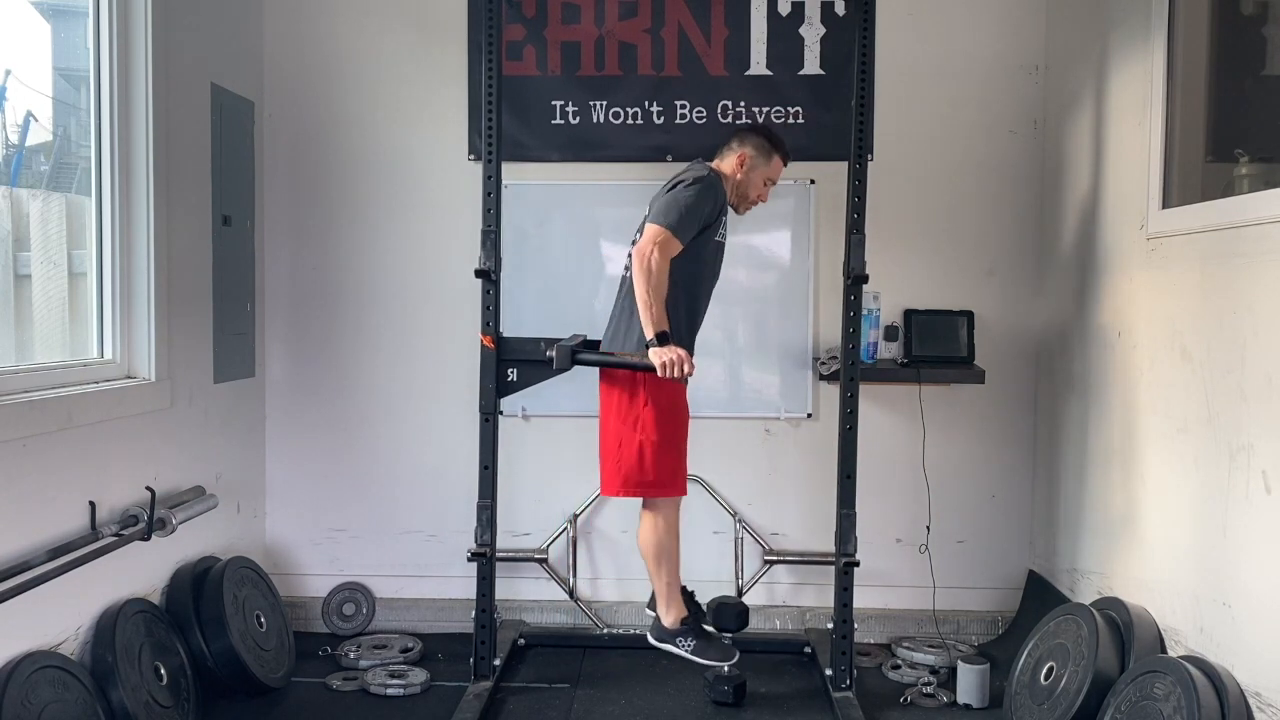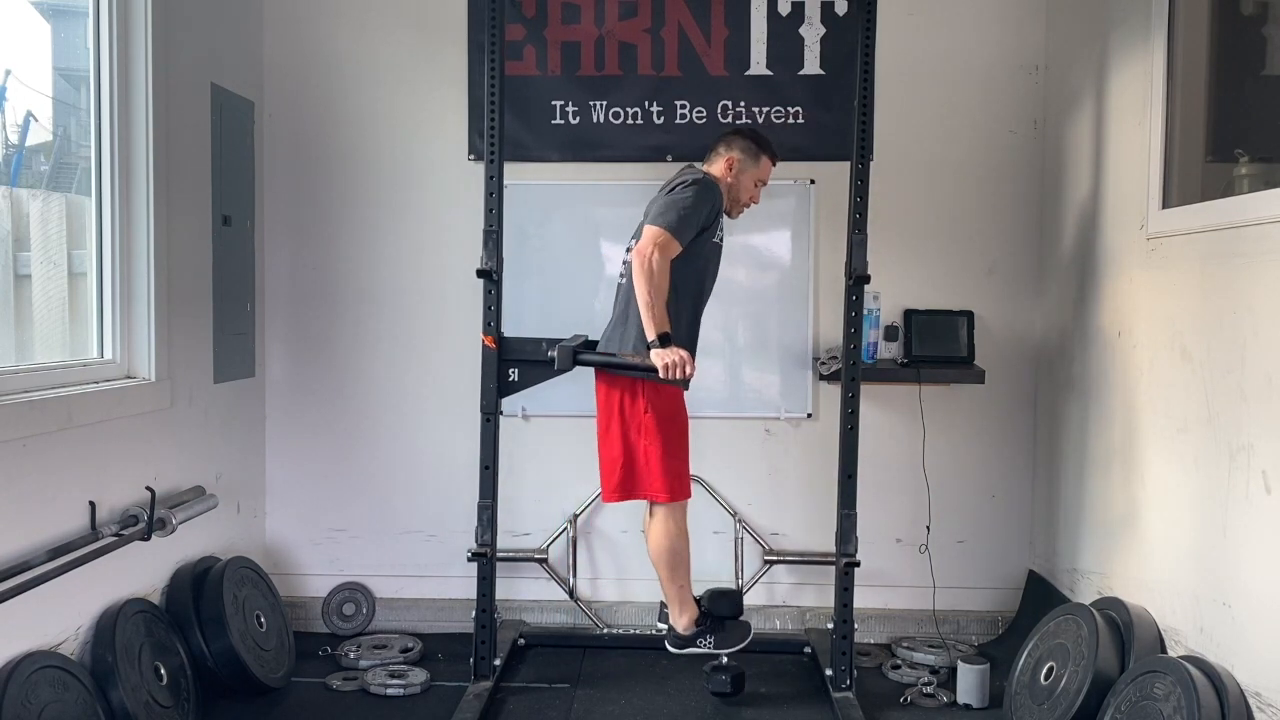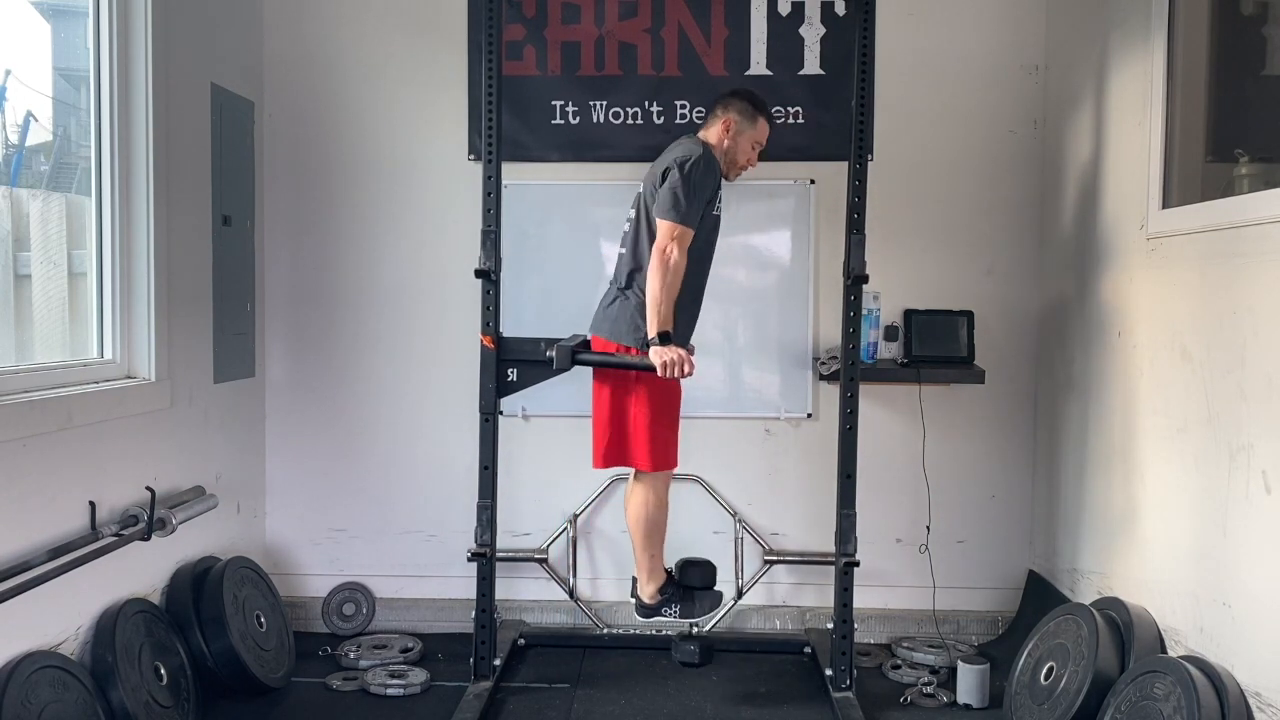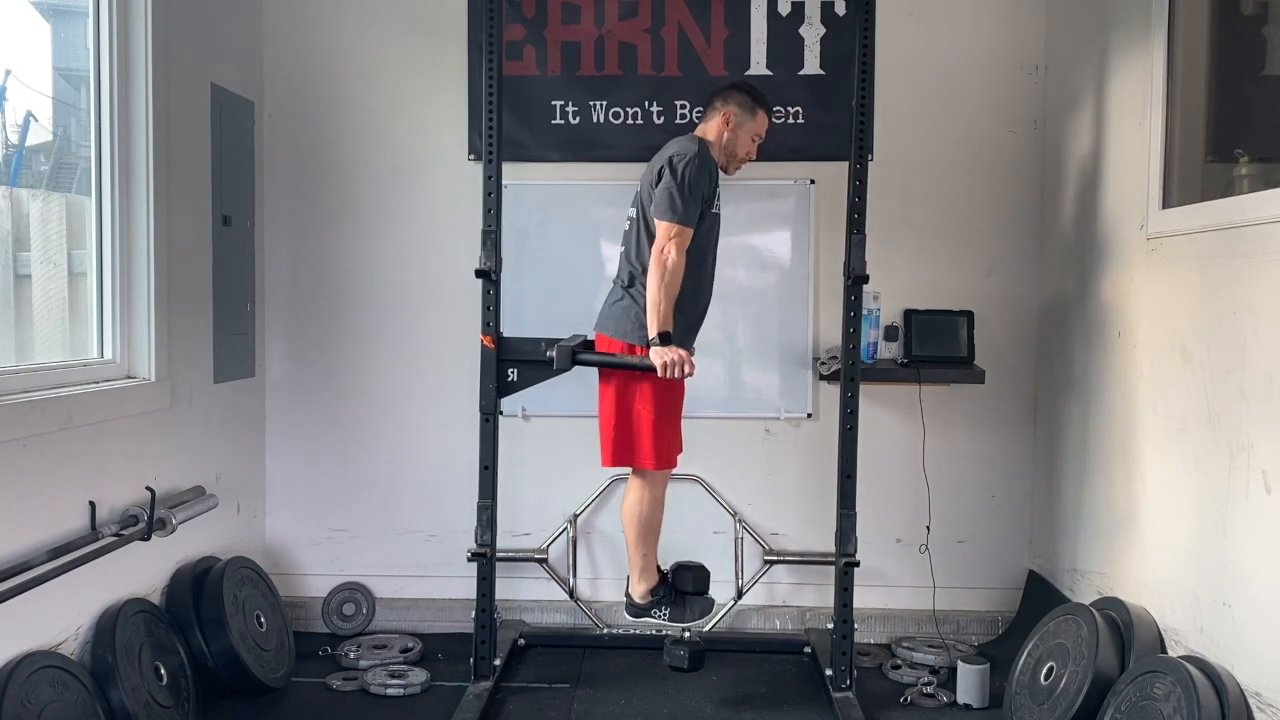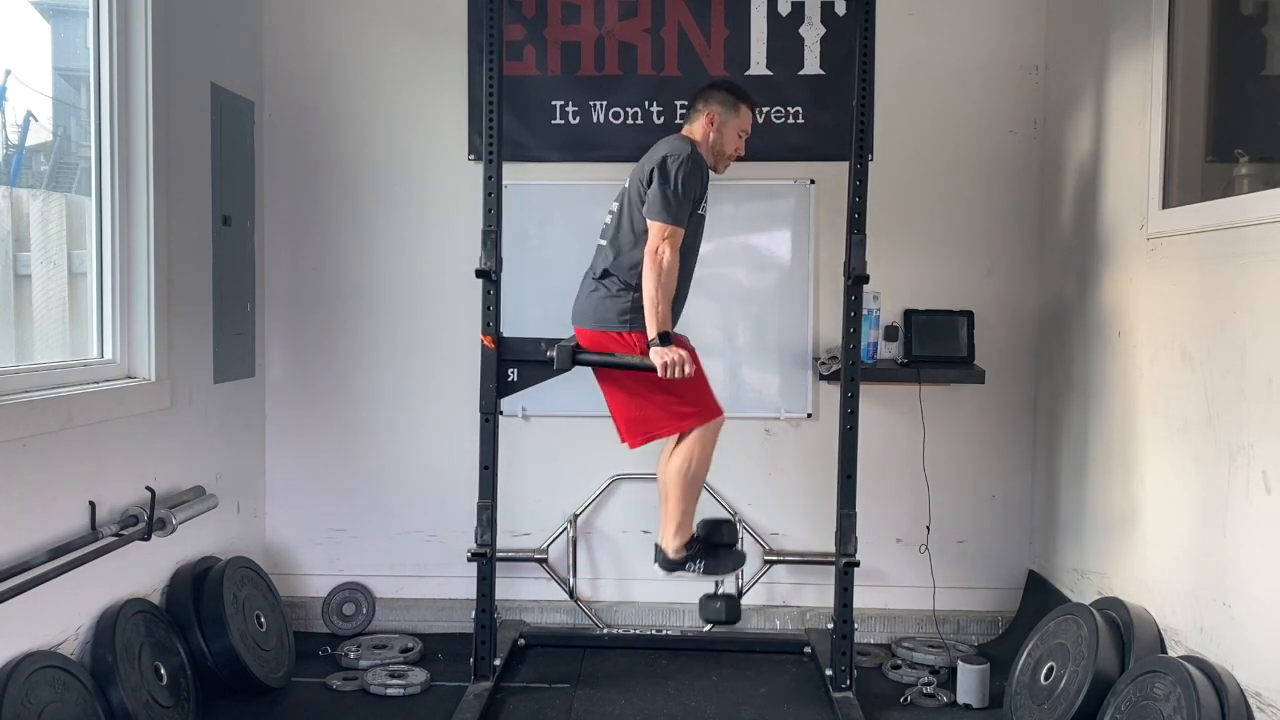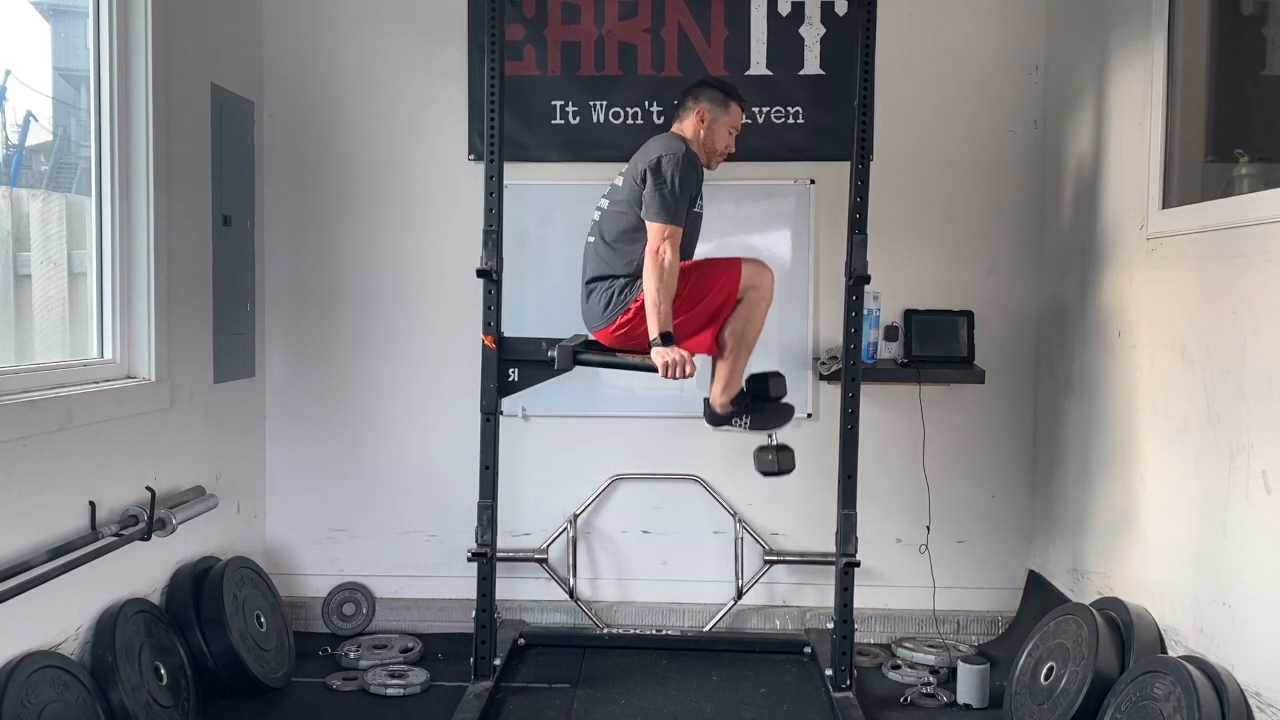
dt=0.5s
person 1, frame 1
left shoulder: (704, 200)
right shoulder: (701, 187)
right elbow: (649, 252)
right wrist: (659, 340)
left hip: (654, 360)
right hip: (644, 364)
left knee: (665, 490)
right knee: (661, 495)
left ankle: (670, 595)
right ankle: (672, 621)
person 1, frame 2
left shoulder: (696, 200)
right shoulder: (699, 189)
right elbow: (647, 254)
right wrist: (660, 341)
left hip: (642, 366)
right hip: (643, 368)
left knee: (665, 495)
right knee: (668, 498)
left ankle: (678, 602)
right ankle: (685, 623)
person 1, frame 3
left shoulder: (685, 163)
right shoulder: (697, 162)
right elbow: (668, 251)
left wrist: (661, 338)
right wrist: (661, 339)
left hip: (634, 333)
right hip: (637, 336)
left knee: (652, 467)
right knee: (651, 469)
left ankle: (652, 577)
right ankle: (652, 592)
person 1, frame 4
left shoulder: (687, 162)
right shoulder: (691, 159)
right elbow: (667, 251)
left wrist: (663, 337)
right wrist: (661, 339)
left hip: (643, 334)
right hip: (641, 336)
left knee: (653, 467)
right knee: (650, 468)
left ankle: (646, 577)
right ankle: (643, 592)
person 1, frame 5
left shoulder: (671, 158)
right shoulder: (683, 159)
right elbow: (661, 251)
left wrist: (661, 333)
right wrist: (661, 338)
left hip: (605, 315)
right hip: (619, 320)
left knee: (693, 422)
right knee: (703, 421)
left ankle: (679, 536)
right ankle: (678, 543)
person 1, frame 6
left shoulder: (661, 153)
right shoulder: (676, 158)
right elbow: (660, 251)
left wrist: (663, 337)
right wrist: (662, 341)
left hip: (610, 305)
right hip: (624, 304)
left knee: (739, 284)
right knee: (757, 278)
left ankle: (726, 399)
right ankle: (725, 401)
